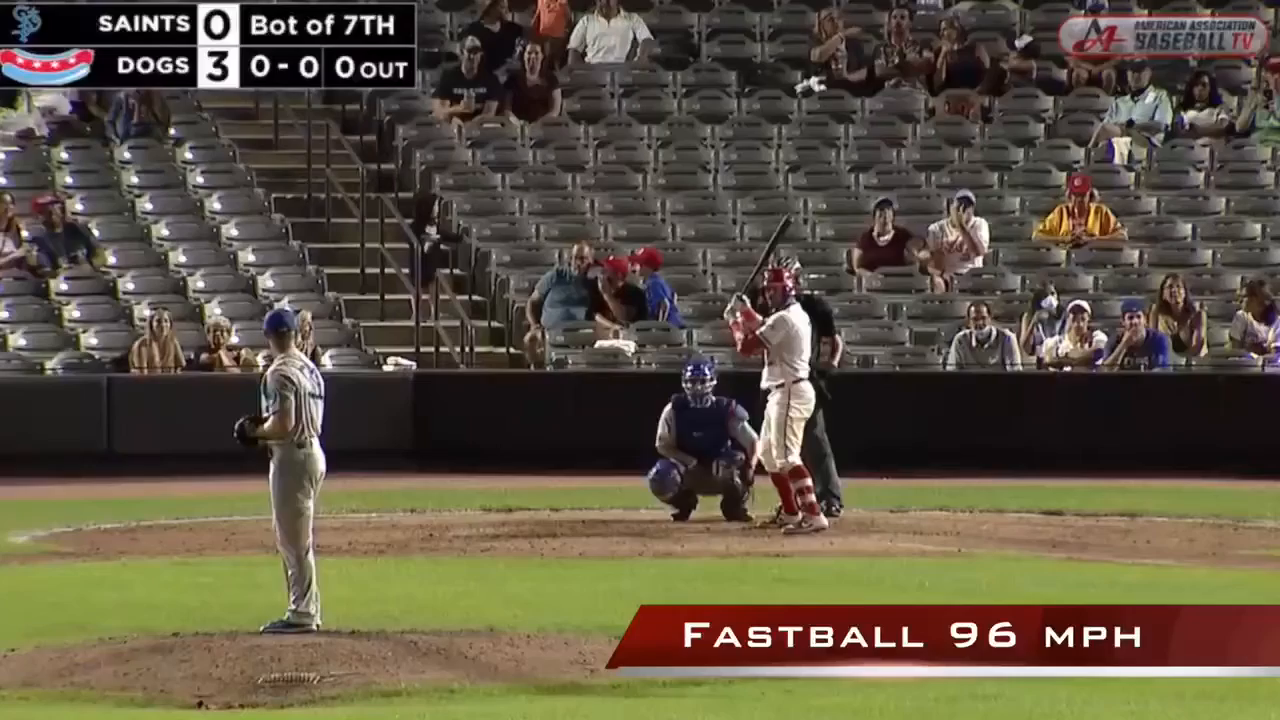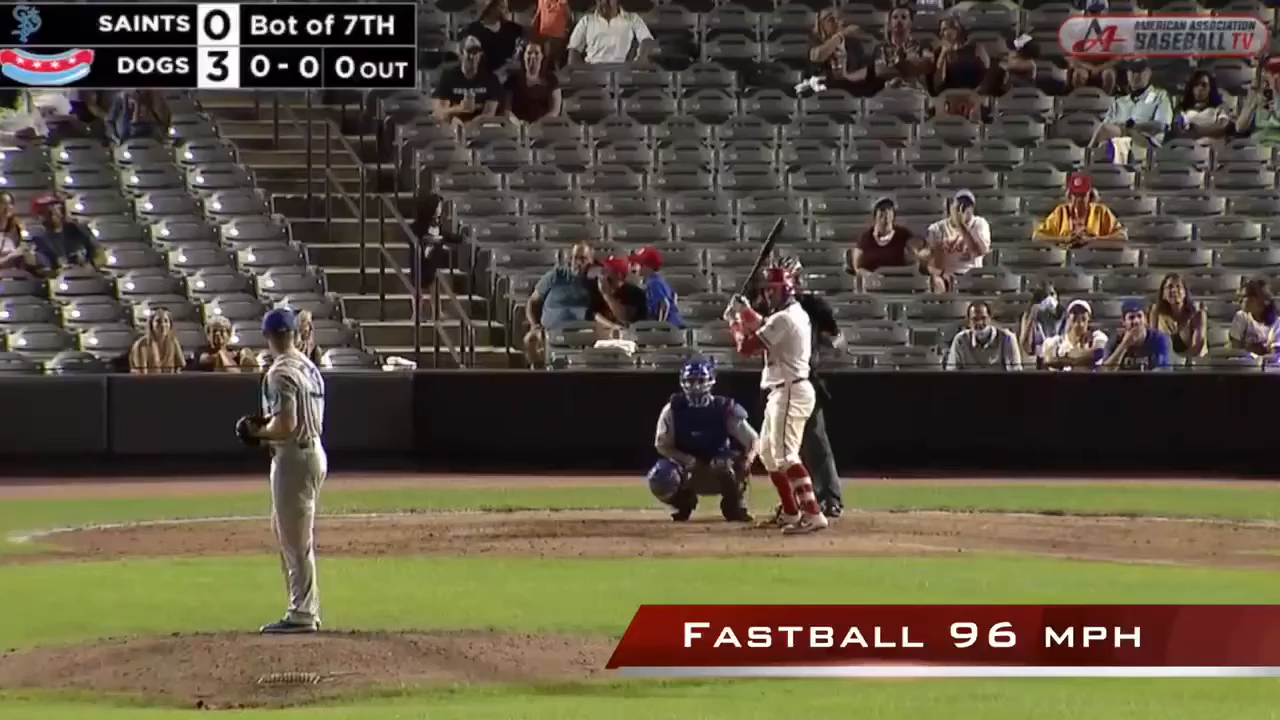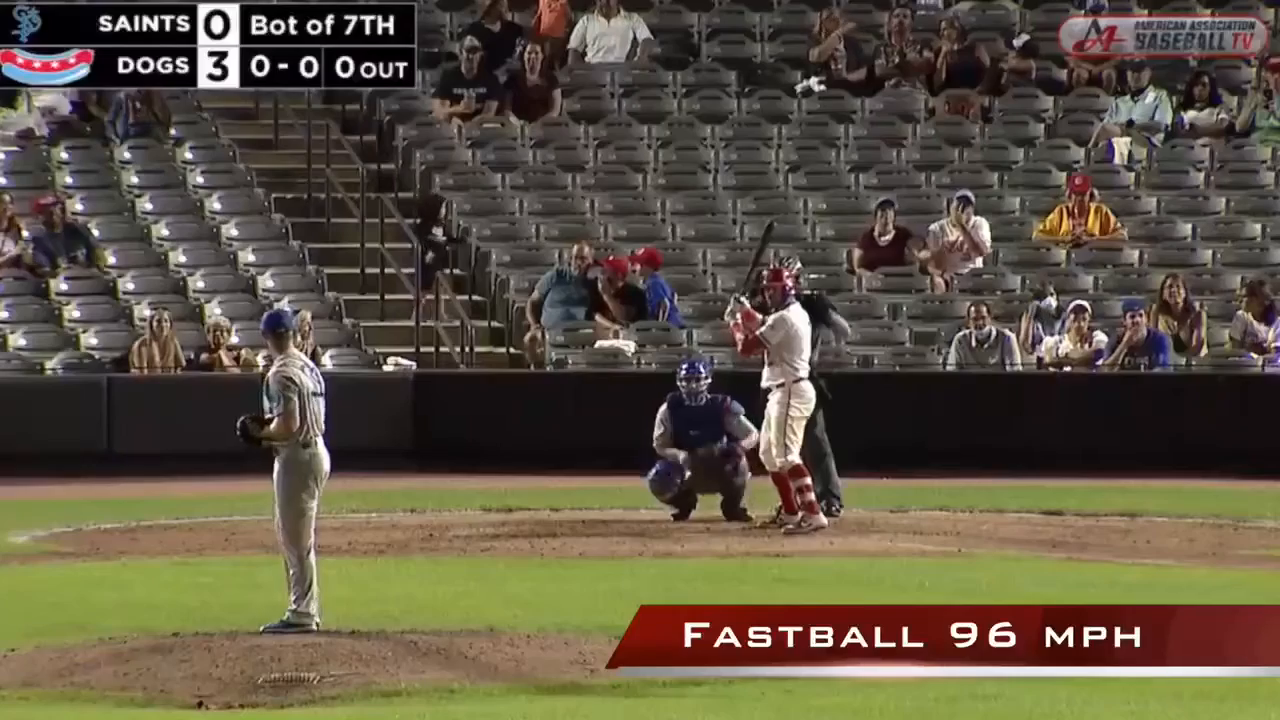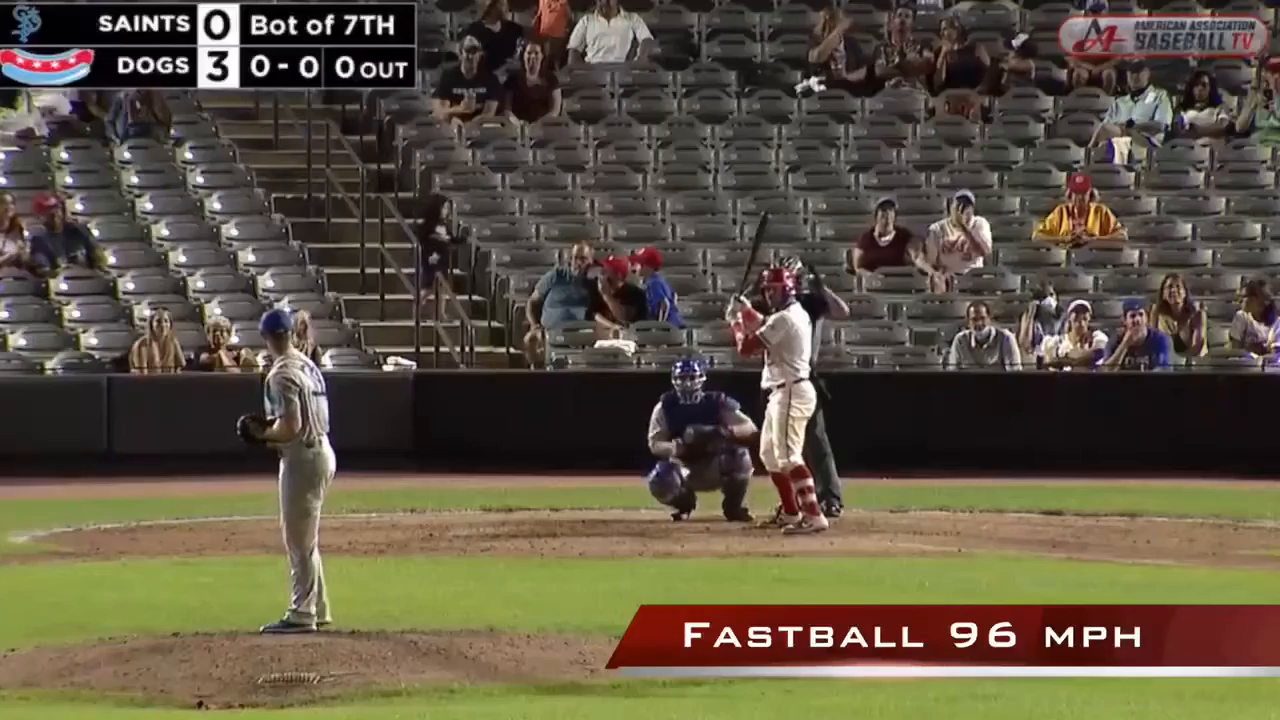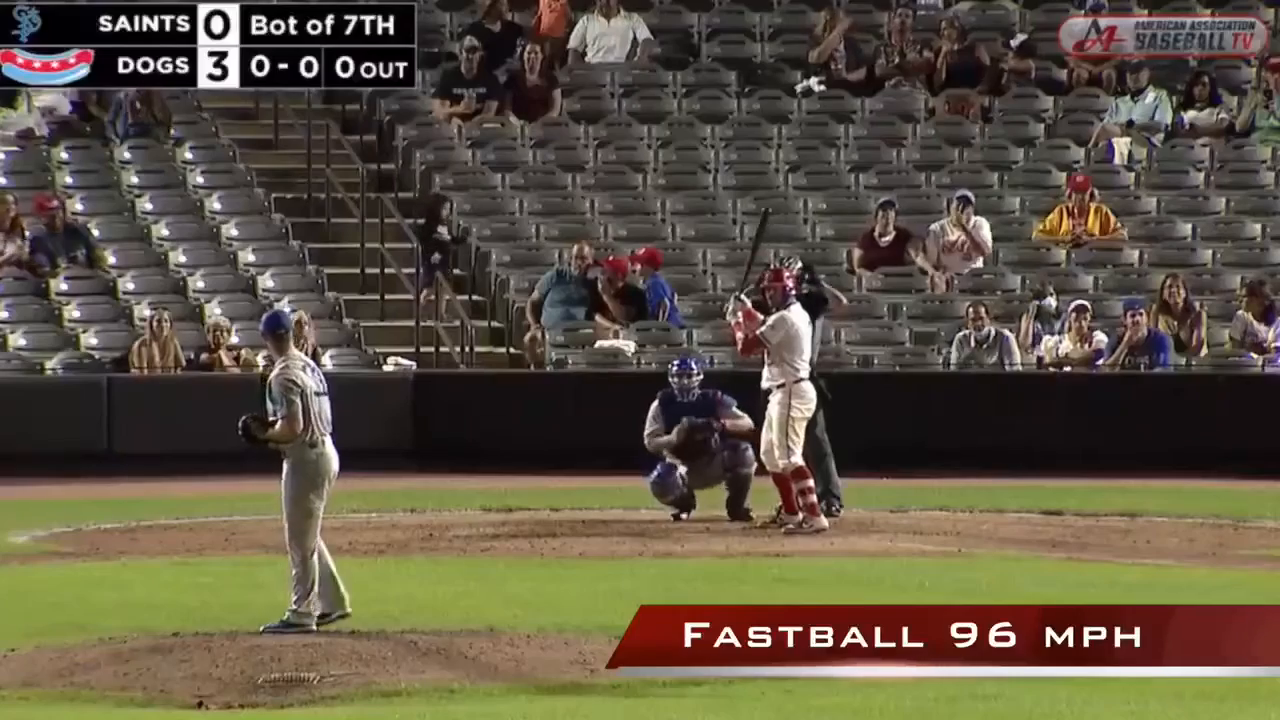
dt=0.1s
person 1, frame 1
left shoulder: (279, 371)
right shoulder: (310, 368)
left elbow: (283, 424)
left wrist: (257, 432)
right wrist: (267, 428)
left hip: (293, 458)
right hip: (312, 453)
left knee: (294, 539)
right knee: (290, 536)
left ankle: (301, 614)
right ankle: (307, 610)
person 1, frame 2
left shoulder: (280, 372)
right shoulder: (310, 367)
left elbow: (285, 425)
left wrist: (259, 432)
right wrist: (268, 428)
left hip: (295, 458)
right hip: (312, 453)
left knee: (295, 540)
right knee: (289, 536)
left ankle: (302, 614)
right ankle: (306, 610)
person 1, frame 3
left shoulder: (280, 373)
right shoulder: (309, 366)
left elbow: (288, 425)
left wrist: (261, 432)
right wrist: (269, 427)
left hip: (298, 459)
right hip: (316, 453)
left knee: (295, 540)
right knee: (293, 535)
left ankle: (301, 614)
right ankle: (306, 608)
person 1, frame 4
left shoulder: (281, 374)
right shoulder: (309, 366)
left elbow: (290, 427)
left wrist: (263, 433)
right wrist: (272, 428)
left hip: (303, 459)
right hip: (320, 453)
left knee: (299, 540)
right knee: (300, 537)
left ankle: (302, 614)
right ankle: (316, 607)
person 1, frame 5
left shoulder: (283, 375)
right shoulder: (310, 366)
left elbow: (292, 429)
left wrist: (265, 434)
right wrist: (272, 428)
left hip: (306, 459)
right hip: (325, 452)
left knee: (300, 541)
right knee: (307, 537)
left ankle: (301, 614)
right ankle: (333, 601)
person 2, frame 1
left shoulder: (784, 318)
right shoulder: (796, 314)
left elbow: (746, 347)
right elbow: (765, 330)
left wrist: (734, 320)
right wrist: (746, 311)
left hip: (790, 394)
right hip: (782, 393)
left knee: (786, 457)
right knee: (769, 455)
left ankle: (814, 516)
right ankle: (791, 513)
person 2, frame 2
left shoulder: (784, 318)
right shoulder: (795, 314)
left elbow: (746, 347)
right elbow: (765, 330)
left wrist: (734, 321)
right wrist: (746, 311)
left hip: (790, 393)
right hip: (782, 393)
left knee: (784, 456)
right knee: (769, 454)
left ankle: (813, 515)
right ankle: (791, 513)
person 2, frame 3
left shoulder: (784, 318)
right shoulder: (796, 313)
left elbow: (746, 347)
right elbow: (765, 330)
left wrist: (735, 321)
right wrist: (746, 311)
left hip: (790, 393)
right hip: (783, 393)
left knee: (786, 455)
right knee: (769, 454)
left ankle: (813, 515)
right ankle: (791, 513)
person 2, frame 4
left shoulder: (784, 318)
right shoulder: (796, 314)
left elbow: (746, 347)
right elbow: (766, 330)
left wrist: (736, 320)
right wrist: (747, 311)
left hip: (791, 393)
right hip: (783, 393)
left knee: (788, 456)
right knee: (770, 455)
left ankle: (814, 516)
right ankle: (791, 513)
person 2, frame 5
left shoulder: (785, 318)
right shoulder: (797, 314)
left elbow: (746, 347)
right elbow: (767, 329)
left wrist: (736, 320)
right wrist: (747, 311)
left hip: (791, 394)
right hip: (783, 393)
left knee: (789, 457)
right knee: (770, 455)
left ankle: (815, 517)
right ankle: (791, 513)
person 3, frame 1
left shoulder: (726, 409)
right shoulder: (674, 409)
left elbow: (753, 442)
right elbow: (663, 446)
left wrist: (749, 467)
right wrist: (691, 463)
left hip: (719, 473)
right hip: (687, 469)
left knee: (737, 465)
right knee: (658, 479)
left ankle: (733, 507)
right ankle: (685, 503)
person 3, frame 2
left shoulder: (724, 408)
right shoulder: (673, 409)
left elbow: (753, 440)
right elbow: (662, 445)
left wrist: (747, 461)
right wrist: (689, 461)
left hip: (718, 472)
right hip: (686, 469)
left knee: (735, 466)
right knee: (658, 479)
left ankle: (732, 507)
right ankle: (684, 503)
person 3, frame 3
left shoulder: (721, 406)
right shoulder: (670, 408)
left elbow: (753, 435)
right elbow: (659, 445)
left wrist: (738, 448)
right wrist: (682, 456)
left hip: (716, 470)
right hip: (685, 468)
left knee: (737, 462)
right knee: (658, 480)
left ankle: (732, 507)
right ankle: (684, 503)
person 3, frame 4
left shoulder: (716, 402)
right shoulder: (665, 407)
left elbow: (750, 428)
right elbow: (655, 445)
left wrist: (726, 431)
right wrist: (675, 446)
left hip: (714, 467)
right hip: (683, 466)
left knee: (739, 457)
right knee: (658, 481)
left ankle: (733, 507)
right ankle: (684, 504)
person 3, frame 5
left shoulder: (712, 399)
right shoulder: (662, 404)
left elbow: (747, 424)
right elbow: (650, 443)
left wrist: (720, 425)
right wrist: (673, 437)
left hip: (710, 463)
right hip: (680, 464)
left knee: (742, 452)
right knee: (661, 484)
left ankle: (737, 508)
right ankle: (683, 503)
